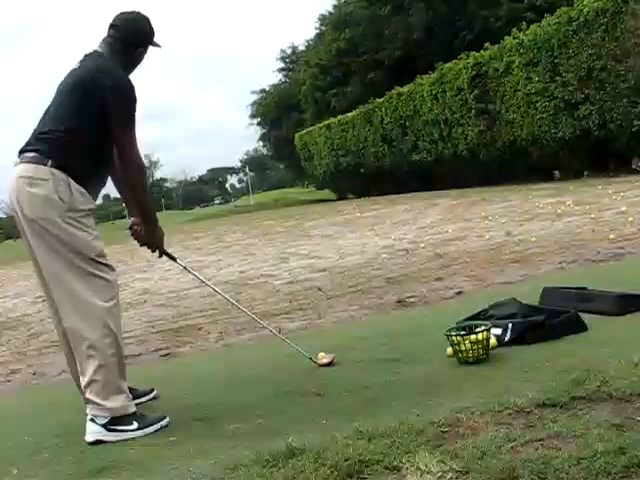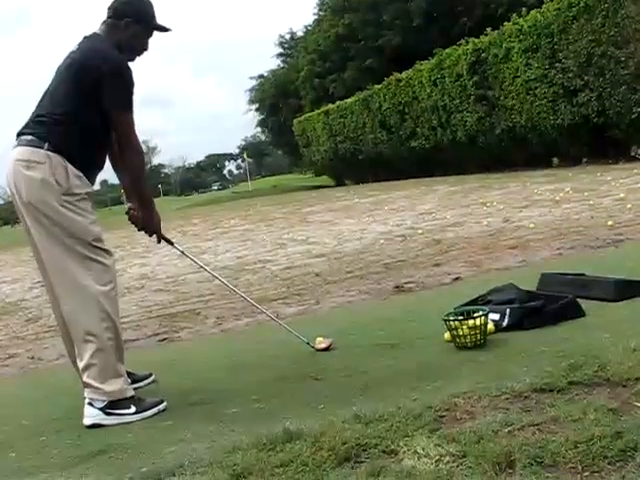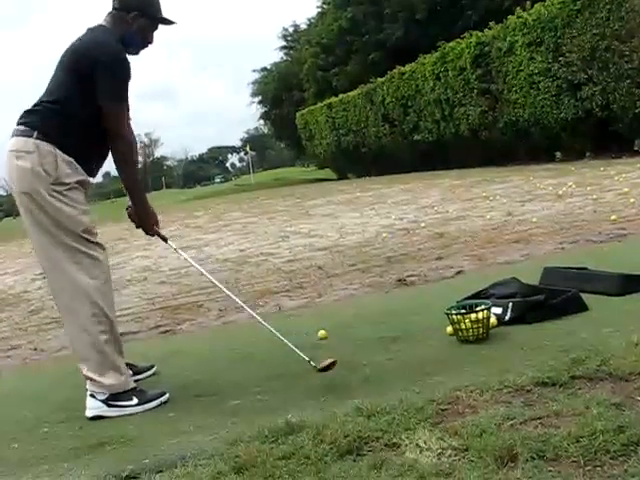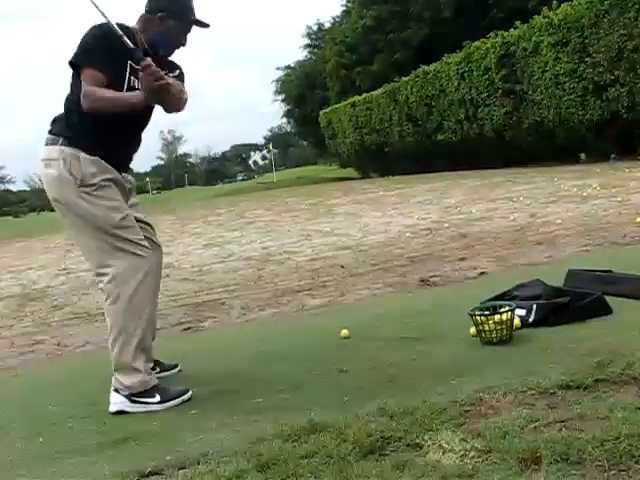
dt=0.7s
person 1, frame 1
left shoulder: (87, 73)
right shoulder: (114, 83)
left elbow: (110, 157)
right elbow: (129, 160)
left wrist: (134, 214)
right wrist: (150, 221)
left hip: (33, 182)
right hip: (53, 187)
left knee: (74, 298)
right knee: (95, 293)
left ankle: (106, 390)
right ankle: (108, 413)
person 1, frame 2
left shoulder: (89, 55)
right shoulder: (110, 64)
left elbow: (110, 141)
right elbow: (127, 143)
left wrist: (133, 199)
right wrist: (147, 206)
left hip: (32, 167)
right hip: (49, 171)
left knee: (72, 281)
right knee: (91, 277)
left ankle: (103, 374)
right ankle: (105, 397)
person 1, frame 3
left shoulder: (96, 49)
right shoulder: (108, 53)
left elbow: (113, 136)
right elbow: (120, 136)
left wrist: (134, 198)
right wrist: (141, 203)
left hip: (43, 161)
right hip: (44, 162)
left knee: (75, 270)
right knee: (84, 270)
left ankle: (104, 365)
right ankle: (107, 390)
person 1, frame 4
left shoulder: (167, 66)
right shoulder: (105, 37)
left elbow: (176, 101)
right elbow: (89, 98)
left wrist: (159, 84)
right wrist: (135, 97)
left hip: (108, 168)
right hip: (76, 164)
left knee: (146, 253)
right knee: (130, 263)
left ankle: (133, 358)
right ankle: (132, 387)
